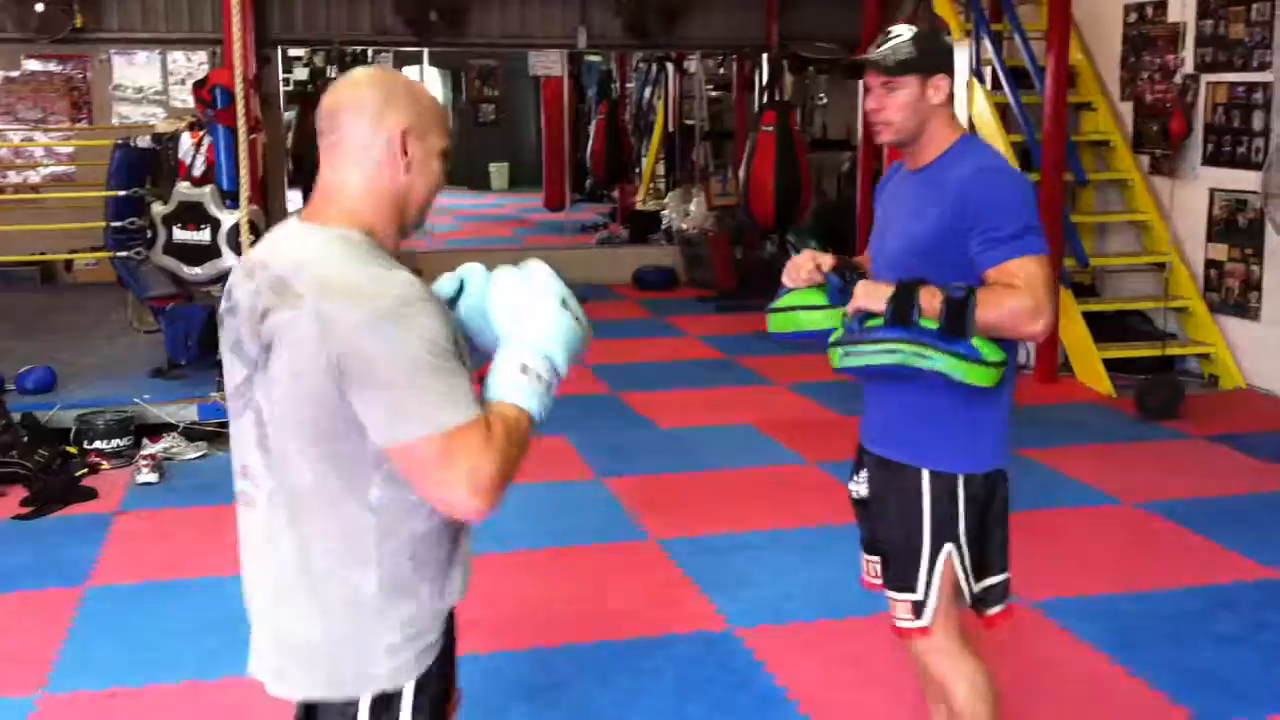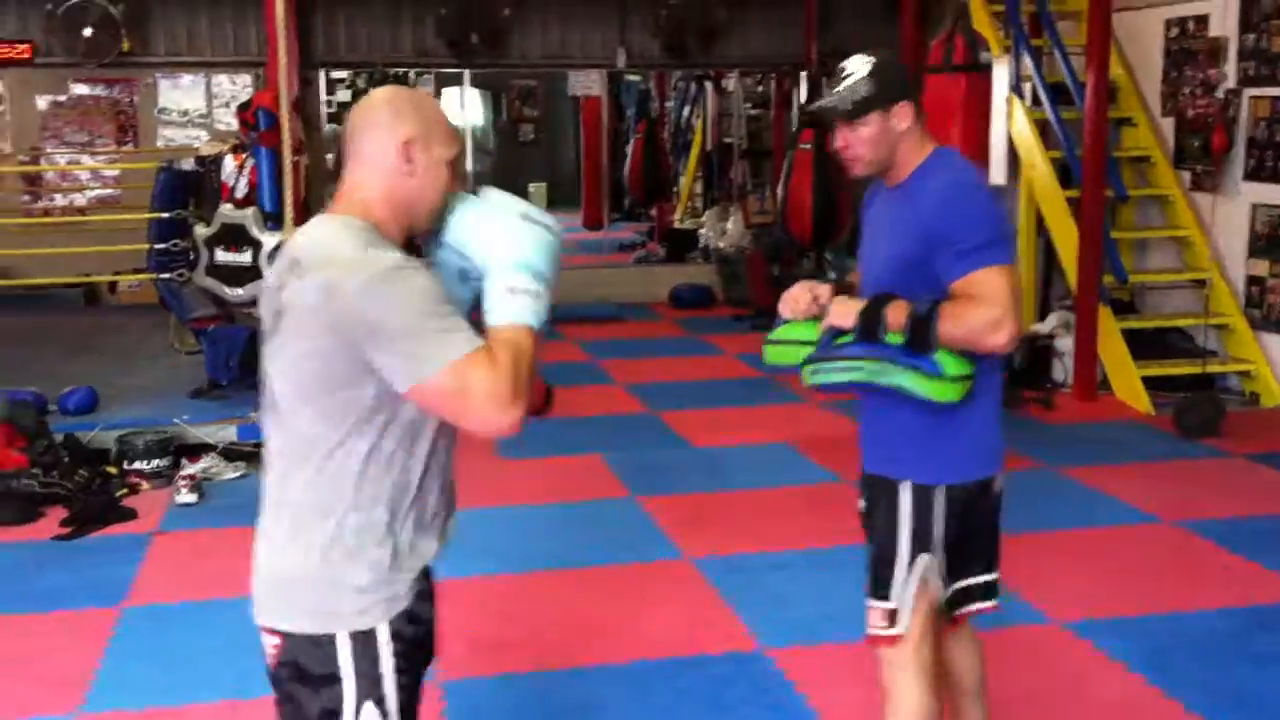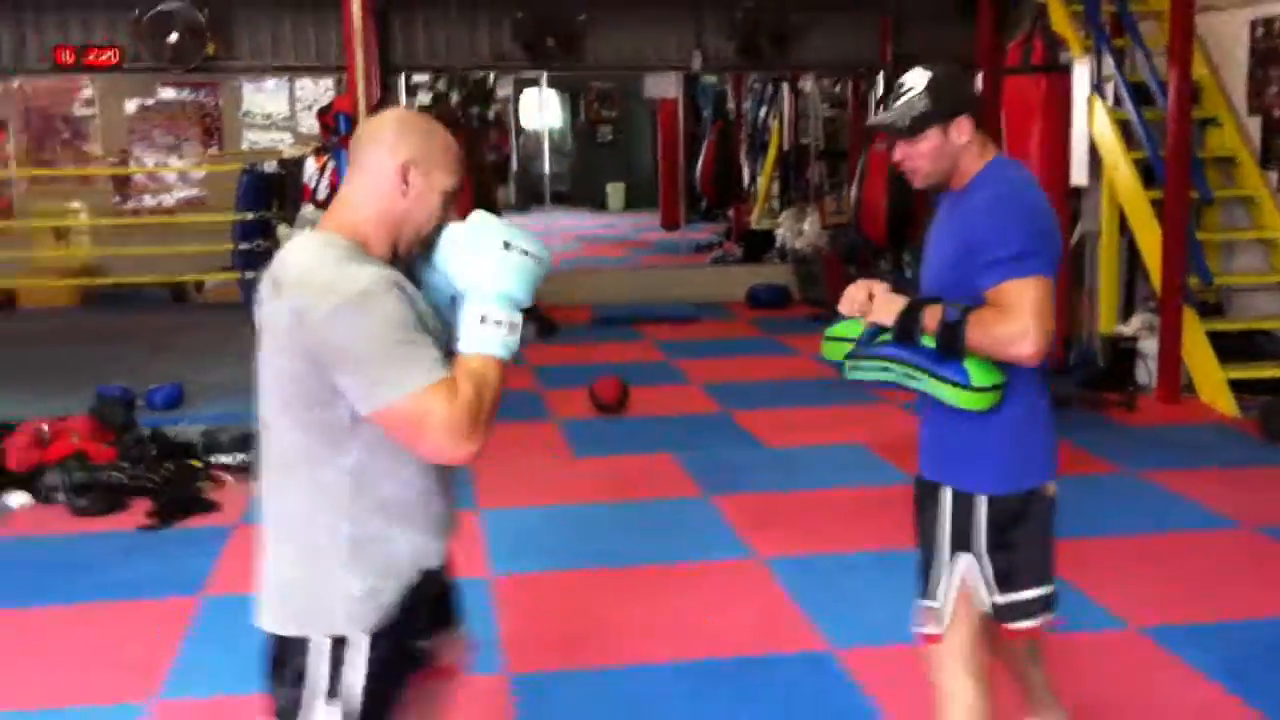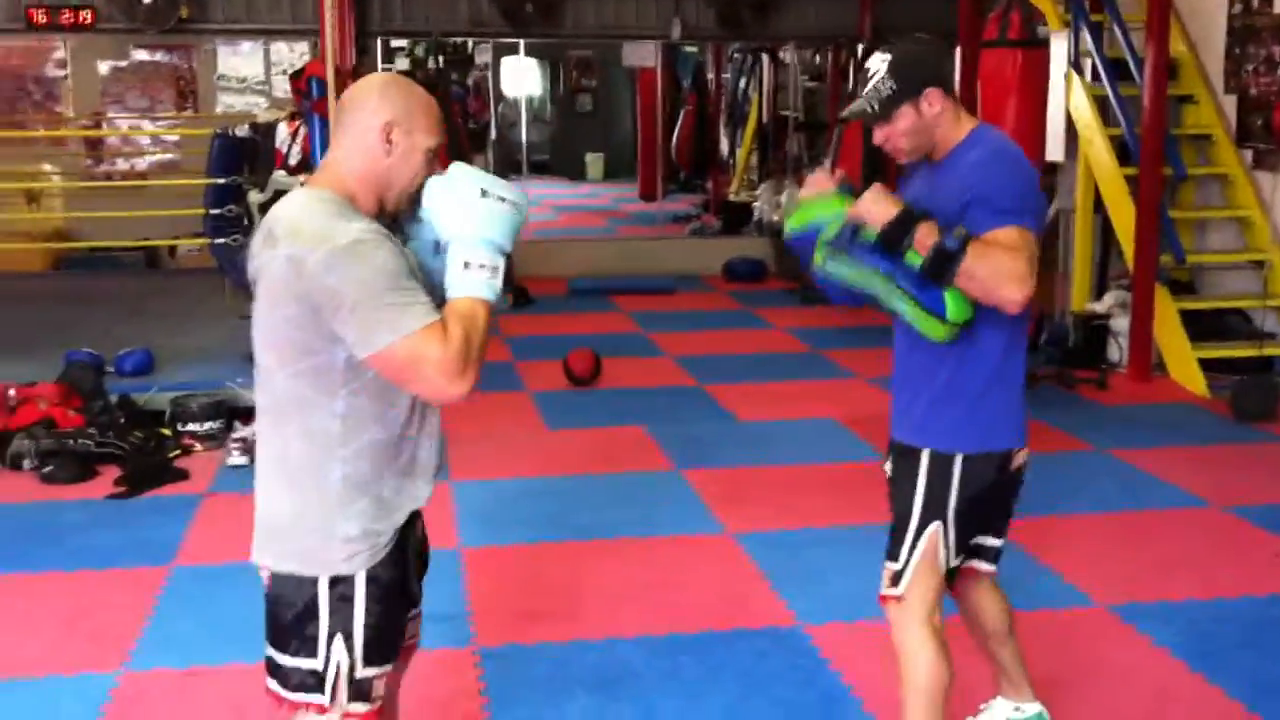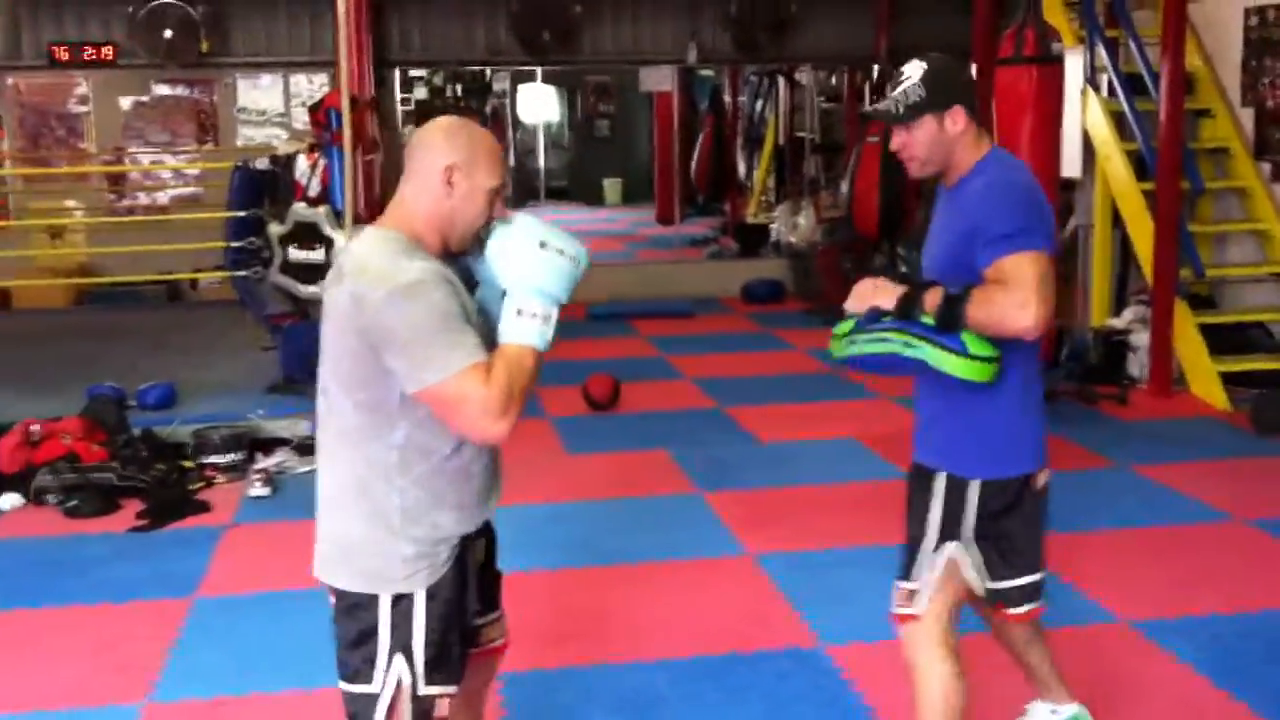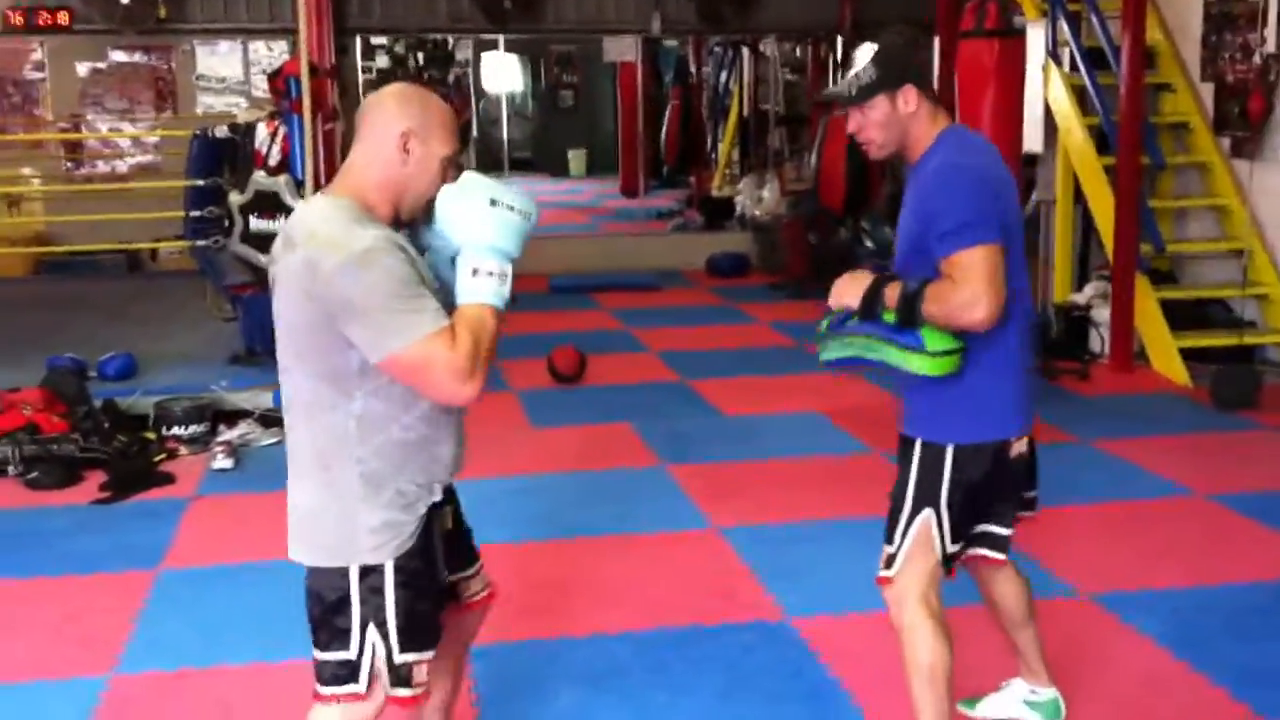
dt=0.5s
person 1, frame 1
left shoulder: (986, 183)
right shoulder: (896, 178)
left elbow: (1030, 311)
left wrist: (908, 299)
right wrist: (834, 269)
left hip: (946, 446)
right hip: (890, 433)
left knee: (935, 628)
right knee: (919, 614)
person 1, frame 2
left shoulder: (956, 197)
right shoulder: (883, 193)
left elbow: (996, 324)
left wrist: (878, 315)
right wrist: (830, 296)
left hip: (936, 453)
right hip: (907, 446)
left knee: (900, 640)
right knee: (942, 618)
person 1, frame 3
left shoulder: (1001, 207)
right shoulder: (969, 194)
left elbow: (1024, 336)
left wrist: (916, 315)
right wrist: (892, 299)
left hip: (984, 458)
right hip: (976, 450)
left knee: (952, 644)
right knee: (999, 611)
person 1, frame 4
left shoulder: (993, 166)
right shoulder: (929, 167)
left elbow: (1011, 284)
left wrist: (908, 227)
right wrist: (841, 212)
left hip: (961, 417)
right hip: (937, 412)
left knee: (909, 601)
right knee: (964, 570)
person 1, frame 5
left shoulder: (1000, 193)
right shoulder: (965, 188)
left elbow: (1024, 311)
left wrist: (913, 299)
right wrist: (899, 295)
left hip: (977, 446)
right hip: (971, 436)
left knee: (923, 620)
right knee: (991, 587)
person 1, frame 6
left shoulder: (953, 176)
right shoulder: (950, 160)
left elbow: (976, 304)
left wrist: (883, 293)
right wrist: (883, 283)
left hip: (958, 414)
right hip: (988, 406)
left knee: (910, 587)
right knee: (982, 551)
person 2, frame 1
left shoulder: (267, 264)
right shoulder: (380, 302)
right elbow: (469, 486)
left wrist: (441, 334)
right wrist: (534, 355)
left hip: (313, 593)
right hip: (361, 629)
person 2, frame 2
left shoulder: (321, 252)
right shoulder: (374, 278)
right elbow: (495, 406)
right wrist: (518, 276)
left hip: (362, 568)
right hip: (348, 587)
person 2, frame 3
left shoulder: (324, 265)
right shoulder: (350, 293)
left elbow: (404, 371)
right elbow: (454, 433)
left wrist: (457, 295)
right wrist: (494, 306)
left hip: (390, 556)
right hip: (345, 586)
person 2, frame 4
left shoulder: (308, 219)
right shoulder: (345, 247)
left elbow: (395, 331)
right elbow: (448, 374)
left wrist: (438, 244)
right wrist: (477, 256)
left hip: (367, 507)
right hip: (339, 528)
person 2, frame 5
left shoulder: (390, 258)
right shoulder: (404, 283)
left elbow: (459, 364)
right elbow: (490, 414)
left wrist: (504, 291)
right wrist: (532, 305)
left hip: (436, 527)
right hip: (400, 552)
left knee: (469, 664)
person 2, frame 6
left shoulder: (339, 227)
right shoulder: (356, 252)
left elbow: (422, 341)
right elbow: (457, 377)
left wrist: (458, 255)
right wrist: (486, 264)
left hip: (406, 492)
right hip: (367, 517)
left knee: (460, 606)
